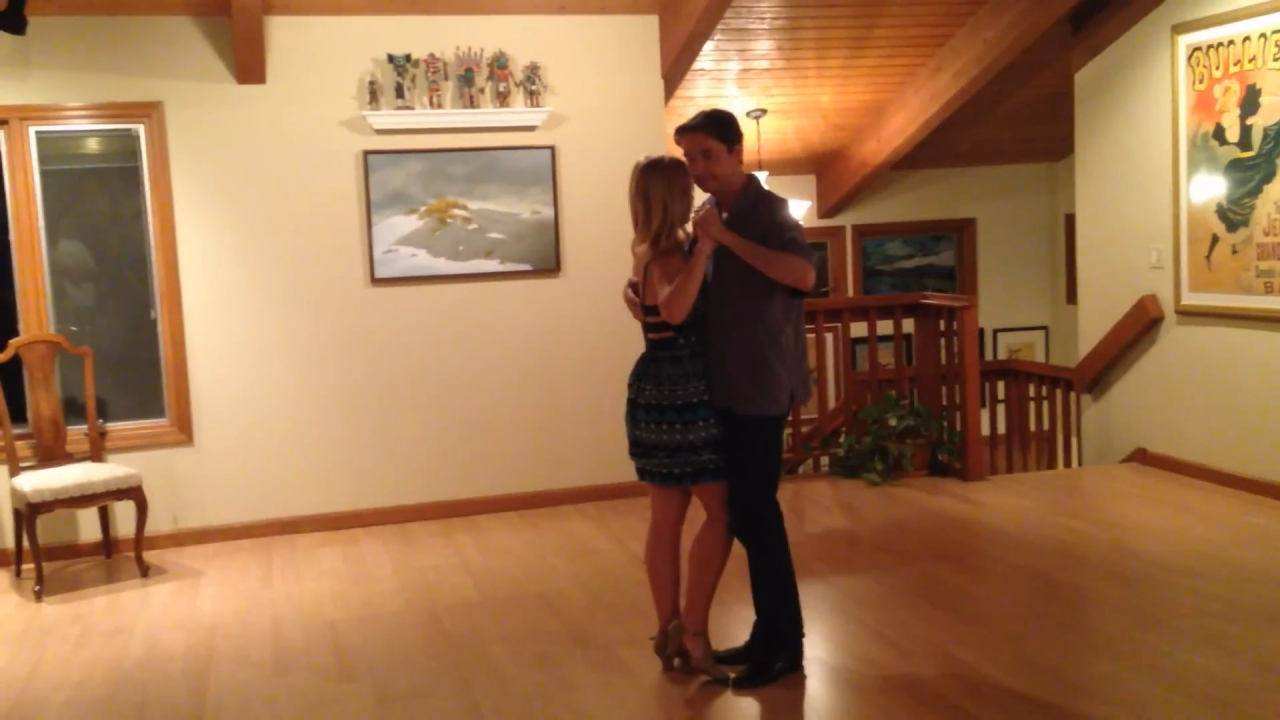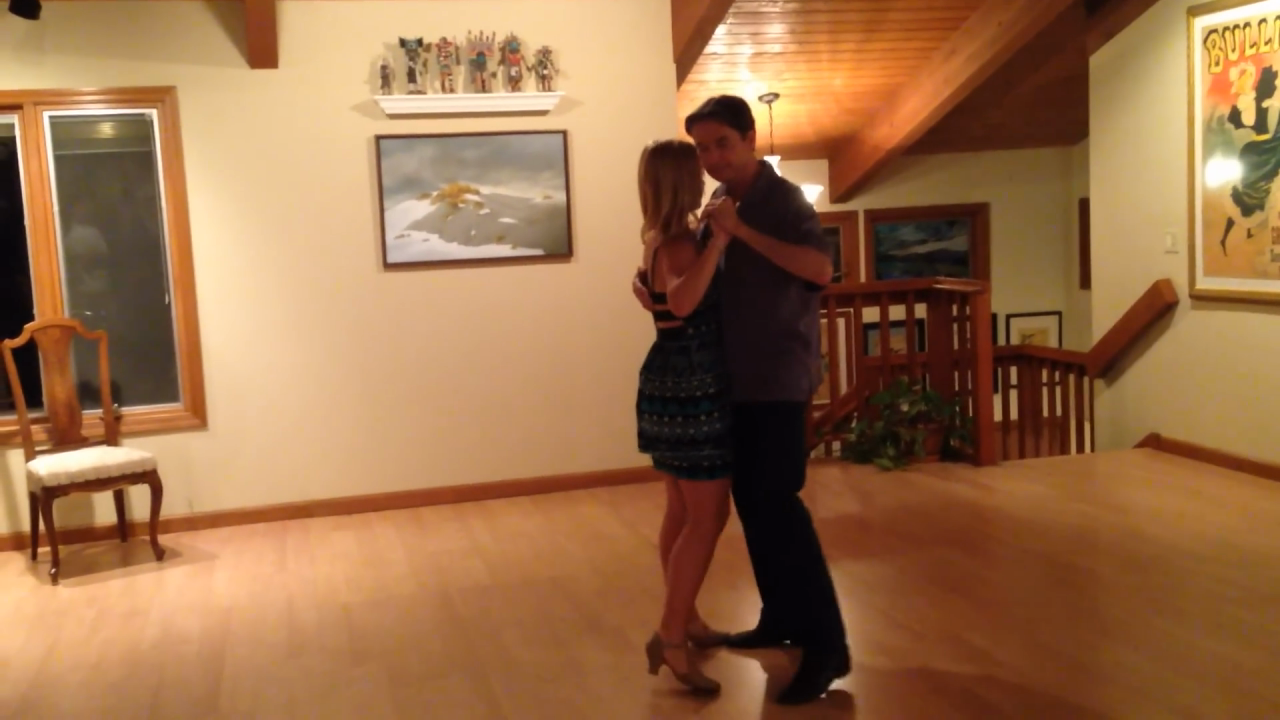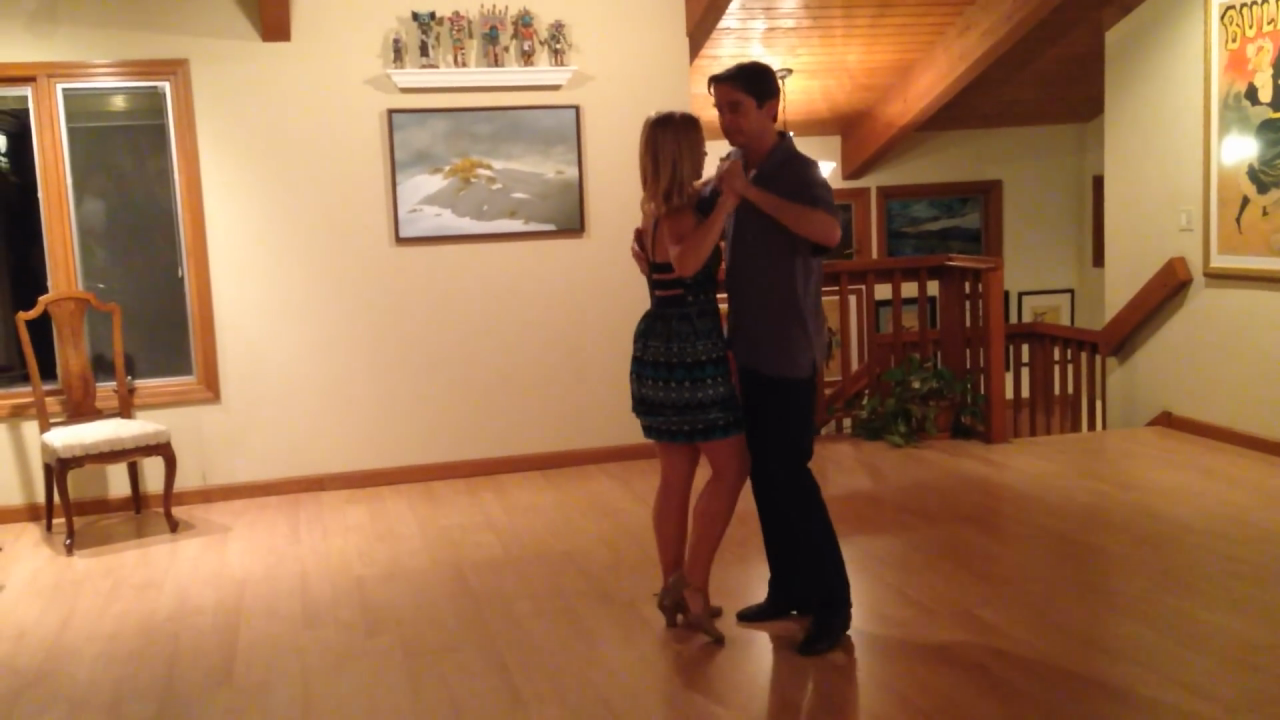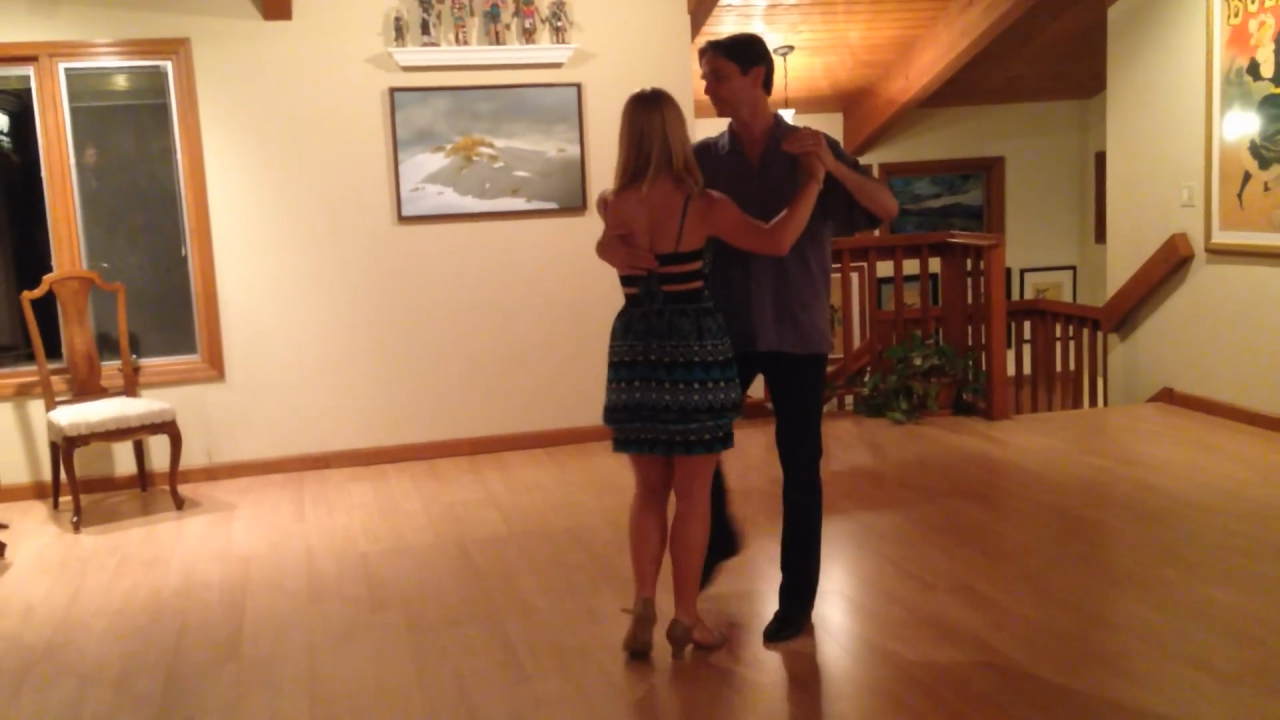
dt=1s
person 1, frame 1
left shoulder: (769, 210)
right shoulder: (707, 215)
left elbow: (803, 275)
left wrist: (725, 237)
right wrist: (635, 288)
left hip: (760, 386)
right hip: (726, 385)
left knee: (753, 512)
right knee: (743, 510)
left ankle: (784, 644)
right ankle: (769, 634)
person 1, frame 2
left shoulder: (783, 199)
right shoulder: (720, 202)
left elbow: (820, 269)
left wrist: (740, 230)
right wrist: (648, 280)
left hip: (779, 376)
right hip: (739, 376)
left knee: (779, 501)
right knee: (750, 499)
left ankle: (826, 645)
right ankle: (783, 617)
person 1, frame 3
left shoulder: (797, 171)
right shoulder: (735, 163)
left elbow: (830, 231)
left wrist: (751, 191)
left hip: (788, 351)
right hip: (750, 346)
left knee: (788, 472)
right knee: (761, 470)
left ankle: (832, 604)
right ankle: (791, 589)
person 1, frame 4
left shoulder: (811, 149)
right shoulder: (702, 158)
left elbow: (886, 209)
left wrist: (832, 164)
right wrist: (610, 243)
left hip: (798, 333)
right hip: (724, 331)
left knee: (799, 466)
left ankle: (797, 596)
right ankle: (717, 538)
person 2, frame 1
left shoulder: (649, 253)
right shoulder: (670, 257)
right elbow: (674, 311)
right wrist: (703, 250)
left hip: (656, 393)
right hip: (682, 397)
left knee: (666, 518)
right knee: (721, 512)
left ankle: (670, 630)
right ankle: (692, 628)
person 2, frame 2
left shoulder: (661, 240)
right shoulder: (679, 244)
right elbow: (682, 302)
right wrist: (719, 241)
left hip: (673, 384)
right hip: (690, 388)
left knee: (683, 510)
right knee: (708, 518)
left ankle: (685, 620)
right ankle: (670, 640)
person 2, frame 3
left shoulder: (656, 208)
right shoulder: (680, 215)
right elbow: (686, 263)
right wrist: (724, 205)
left hip: (659, 350)
right hip: (689, 354)
left knee: (675, 477)
right knee: (731, 468)
left ankle: (675, 589)
right ankle: (691, 584)
person 2, frame 4
left shoulder: (611, 206)
right shoulder: (702, 206)
right elbow: (776, 242)
right wrist: (812, 180)
left hip: (635, 352)
right hip: (695, 351)
left knee: (649, 489)
right knee: (693, 493)
left ankle: (644, 610)
right ankle: (684, 618)
